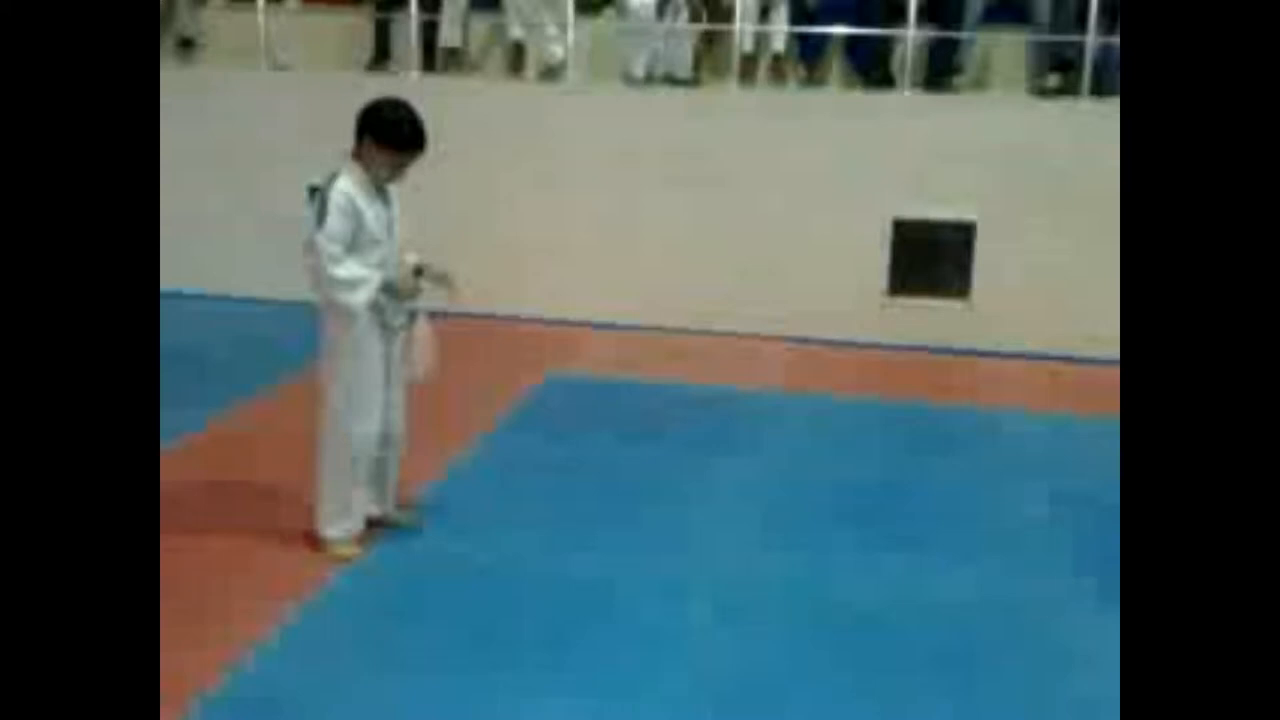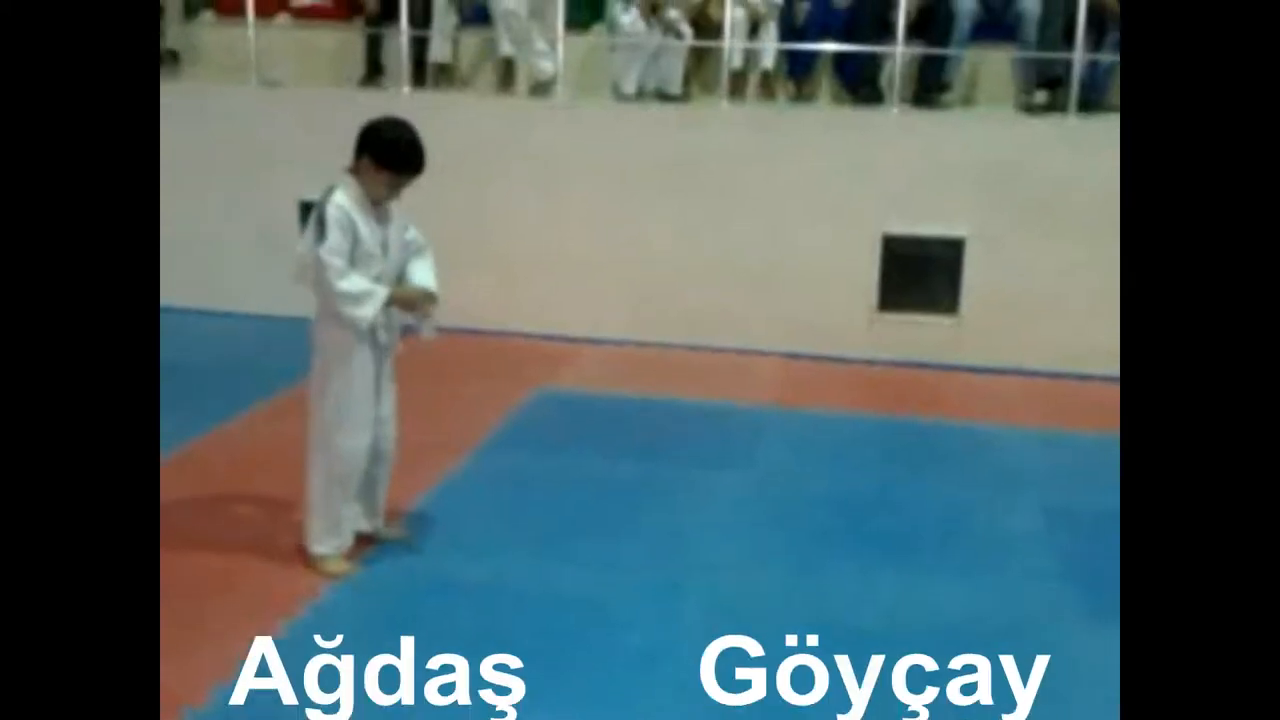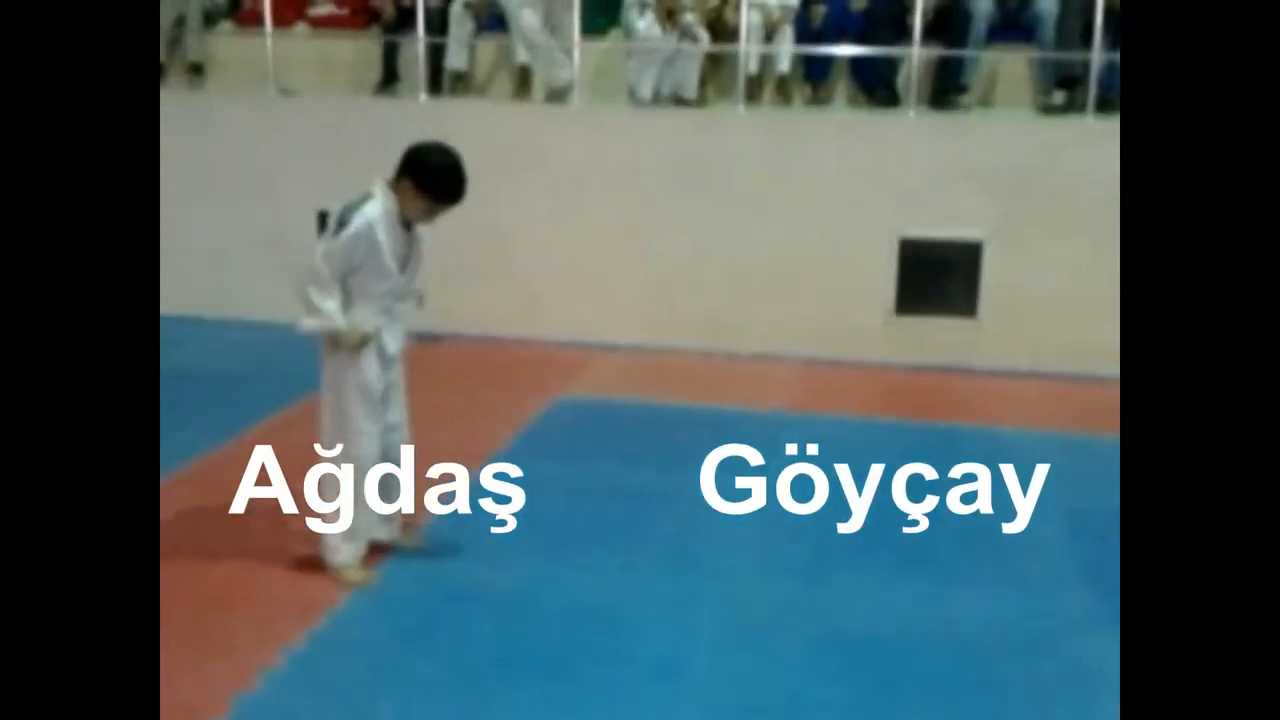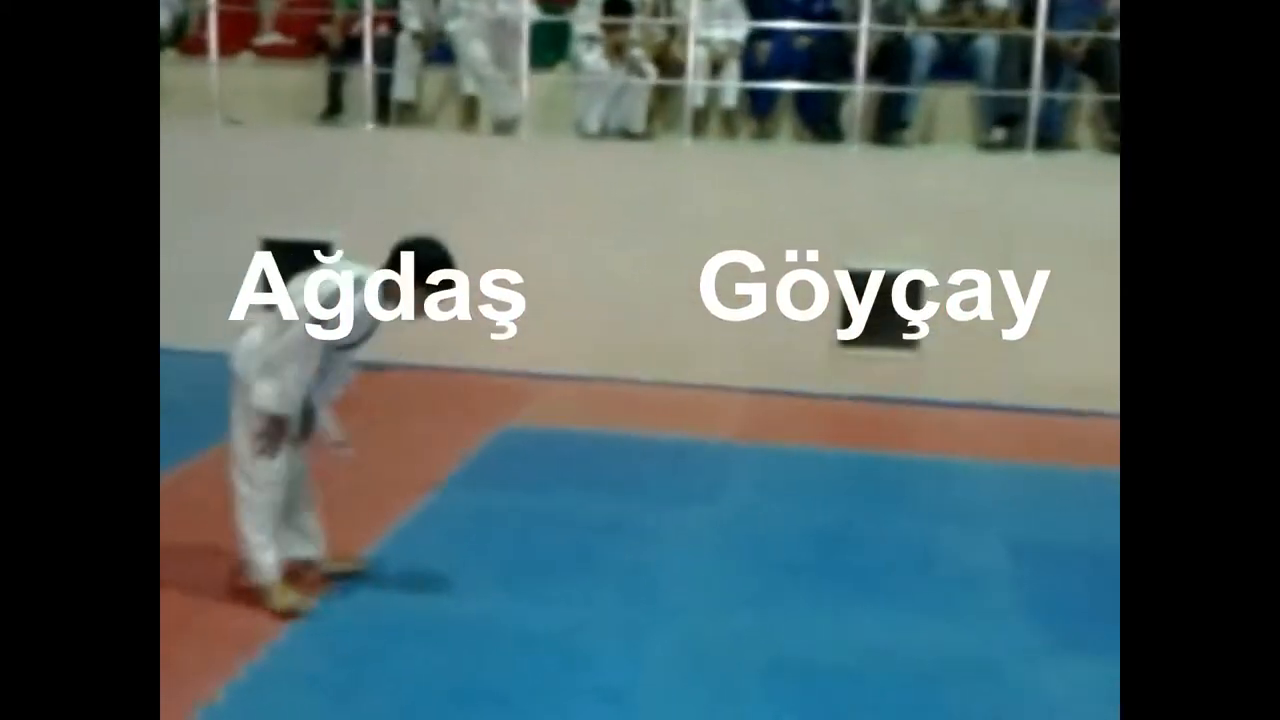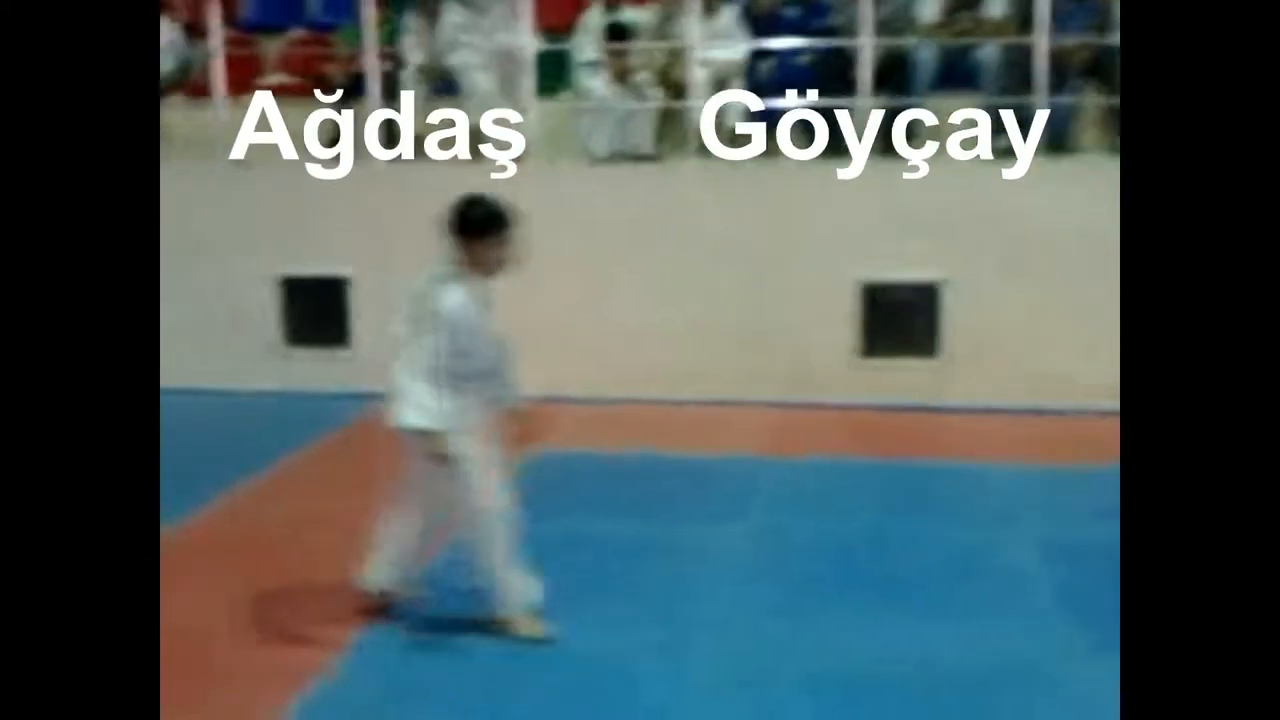
dt=0.5s
person 1, frame 1
left shoulder: (383, 193)
right shoulder: (338, 195)
right elbow: (327, 267)
left wrist: (417, 272)
right wrist: (386, 284)
left hip: (387, 324)
right hip: (353, 327)
left knee: (389, 422)
right knee: (351, 425)
left ankle: (375, 503)
right ankle: (336, 526)
person 1, frame 2
left shoulder: (387, 210)
right shoulder: (335, 210)
left elbow: (415, 250)
right elbow: (332, 281)
left wrist: (421, 289)
right wrist: (391, 296)
left hip: (380, 340)
right hip: (345, 341)
left knee: (380, 436)
right knee: (343, 441)
left ankle: (366, 518)
right ankle: (327, 542)
person 1, frame 3
left shoulder: (403, 221)
right shoulder: (362, 219)
right elbow: (320, 278)
left wrist: (408, 295)
right wrist: (339, 330)
left hip: (387, 347)
right hip: (353, 350)
left knee: (390, 443)
right knee: (353, 450)
left ankle: (381, 526)
right ankle: (342, 550)
person 1, frame 4
right shoulder: (349, 302)
left elbow: (338, 358)
right elbow: (296, 353)
left wrist: (322, 415)
right wrist: (278, 415)
left hip: (293, 375)
right hip: (264, 370)
left knee: (292, 468)
right knee: (262, 472)
left ankle: (307, 553)
right ankle: (266, 576)
person 1, frame 5
left shoulder: (474, 294)
right shoulder: (443, 300)
left elbow: (492, 356)
right elbow: (417, 369)
left wrist: (507, 405)
right wrist: (429, 431)
left hip: (466, 416)
right hip: (445, 422)
left knee: (418, 505)
right knee: (488, 508)
left ankle: (378, 584)
right ankle: (516, 607)
